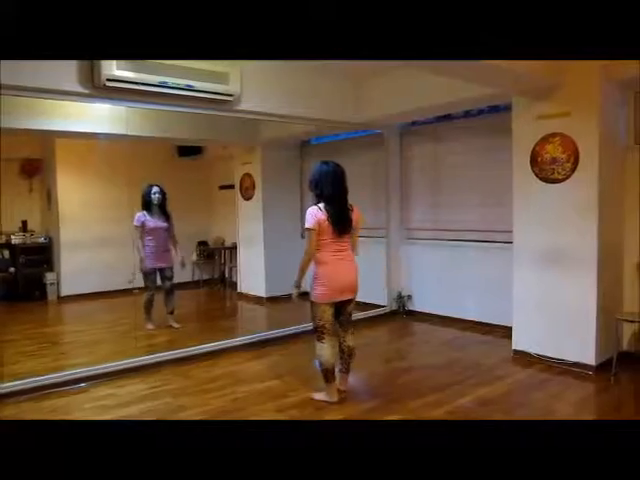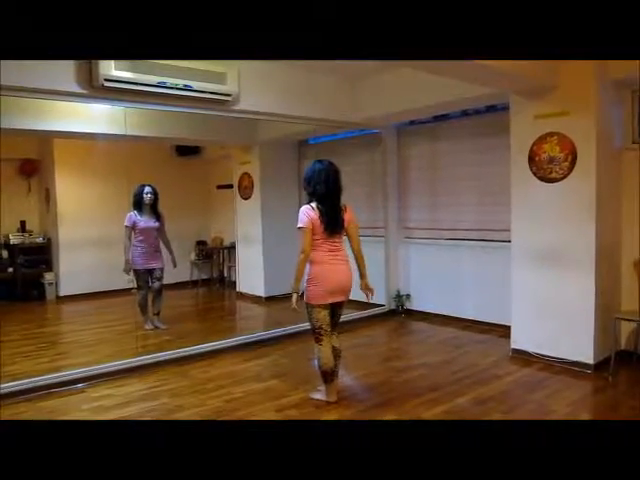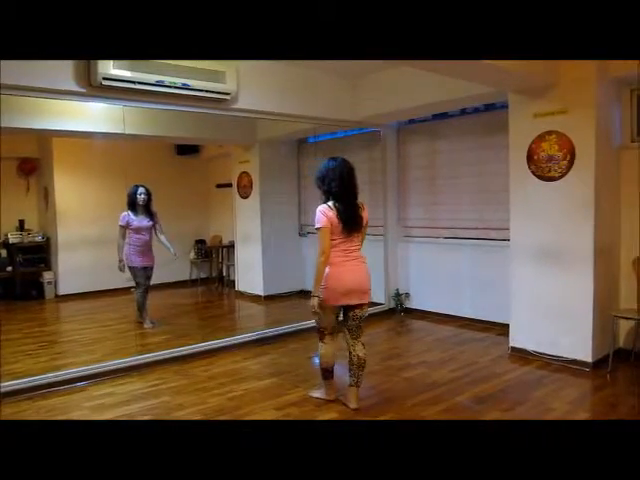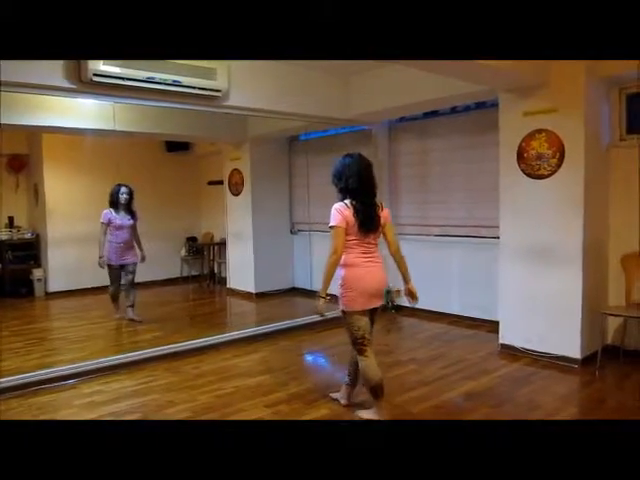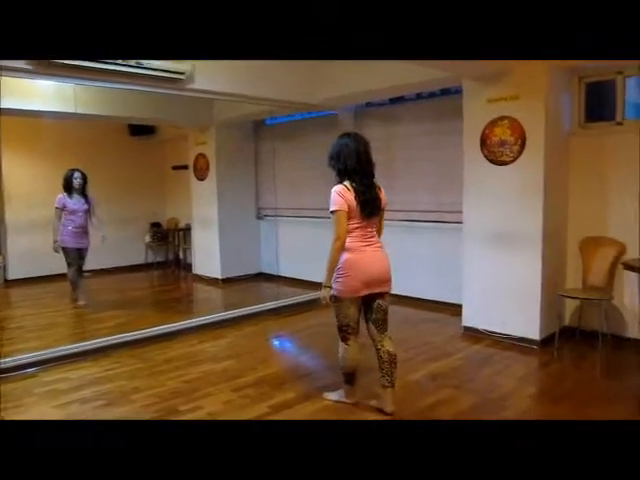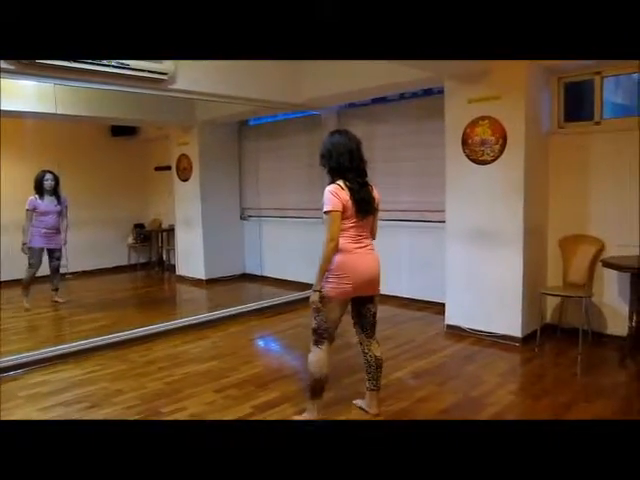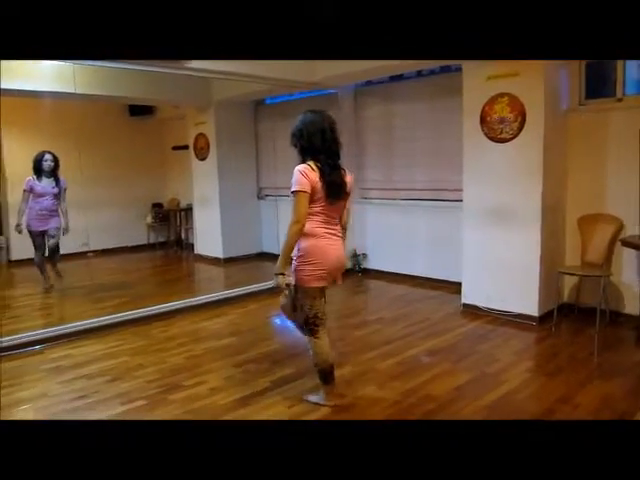
dt=0.7s
person 1, frame 1
left shoulder: (315, 212)
right shoulder: (352, 211)
left elbow: (310, 252)
right elbow: (354, 247)
left wrist: (297, 283)
left hip: (327, 279)
right hip: (349, 276)
left knee: (323, 336)
right knee: (345, 331)
left ankle: (331, 391)
right ankle: (342, 383)
person 1, frame 2
left shoulder: (308, 211)
right shoulder: (345, 211)
left elbow: (304, 253)
right elbow: (357, 248)
left wrist: (296, 288)
right wrist: (364, 278)
left hip: (320, 279)
right hip: (343, 276)
left knee: (321, 338)
right knee: (332, 333)
left ankle: (329, 392)
right ankle: (331, 384)
person 1, frame 3
left shoulder: (325, 211)
right shoulder: (361, 210)
left elbow: (324, 254)
left wrist: (315, 292)
left hip: (335, 280)
right hip: (360, 278)
left knee: (326, 336)
right knee: (356, 339)
left ankle: (328, 389)
right ankle: (353, 396)
person 1, frame 4
left shoulder: (341, 209)
right shoulder: (380, 209)
left elbow: (336, 254)
right elbow: (395, 249)
left wrist: (323, 292)
right wrist: (407, 282)
left hip: (355, 281)
right hip: (377, 278)
left knee: (362, 345)
right knee: (360, 340)
left ankle: (379, 409)
right ankle: (346, 393)
person 1, frame 5
left shoulder: (340, 191)
right shoulder: (378, 191)
left elbow: (339, 239)
left wrist: (327, 282)
left hip: (353, 268)
right hip: (380, 264)
left knee: (348, 335)
right knee: (381, 334)
left ankle: (348, 393)
right ankle: (387, 398)
person 1, frame 6
left shoulder: (334, 191)
right shoulder: (369, 190)
left elbow: (332, 241)
left wrist: (317, 285)
left hip: (344, 270)
right hip: (370, 266)
left knee: (321, 340)
right knee: (368, 336)
left ankle: (313, 410)
right ankle: (372, 400)
person 1, frame 7
left shoulder: (304, 172)
right shoulder: (343, 174)
left elbow: (297, 224)
left wrist: (280, 267)
left hip: (313, 255)
right hip: (335, 252)
left knee: (315, 328)
right knee: (293, 306)
left ankle: (329, 393)
person 2, frame 1
left shoulder: (166, 215)
right shoulder: (141, 216)
left elbow: (172, 237)
right elbow: (139, 239)
left wrist: (179, 255)
right wrist: (142, 259)
left hip: (165, 257)
right hip: (150, 258)
left knee: (169, 288)
right knee: (150, 290)
left ankle: (171, 319)
right ankle: (148, 320)
person 2, frame 2
left shoulder: (158, 216)
right shoulder: (132, 216)
left elbow: (163, 237)
right elbow: (127, 240)
left wrist: (172, 255)
right wrist: (127, 260)
left hip: (156, 257)
right hip: (139, 258)
left knee: (158, 288)
right knee: (143, 290)
left ankle: (156, 319)
right ankle: (146, 320)
person 2, frame 3
left shoulder: (152, 215)
right shoulder: (126, 216)
left elbow: (160, 234)
right elbow: (121, 239)
left wrist: (171, 248)
right wrist: (120, 259)
left hip: (148, 256)
right hip: (134, 256)
left knee: (145, 287)
right knee: (141, 286)
left ankle: (141, 315)
right ankle: (144, 317)
person 2, frame 4
left shoulder: (132, 214)
right shoulder: (107, 214)
right elbow: (103, 235)
left wrist: (141, 250)
right wrist: (101, 255)
left hip: (129, 252)
right hip: (113, 252)
left knee: (130, 281)
right knee: (115, 283)
left ankle: (130, 312)
right ankle: (117, 310)
person 2, frame 5
left shoulder: (87, 198)
right shoulder: (62, 198)
left elbow: (92, 217)
right elbow: (57, 220)
right wrist: (55, 239)
left hip: (83, 236)
right hip: (68, 236)
left knee: (80, 267)
right knee: (73, 267)
left ankle: (75, 293)
right ankle: (79, 296)
person 2, frame 6
left shoulder: (61, 199)
right shoulder: (33, 200)
left elbow: (64, 219)
right elbow: (28, 222)
left wrist: (64, 235)
right wrist: (25, 241)
left hip: (55, 237)
right hip: (38, 237)
left knee: (55, 267)
right knee: (33, 267)
left ankle: (55, 295)
right ankle: (25, 297)
person 2, frame 7
left shoulder: (59, 182)
right shoulder: (31, 181)
left elbow: (62, 203)
right elbow: (24, 203)
left wrist: (66, 221)
right wrist: (19, 222)
left hip: (53, 218)
right hip: (35, 219)
left knee: (53, 245)
right knee: (39, 251)
left ankle: (55, 266)
right ankle: (46, 279)
